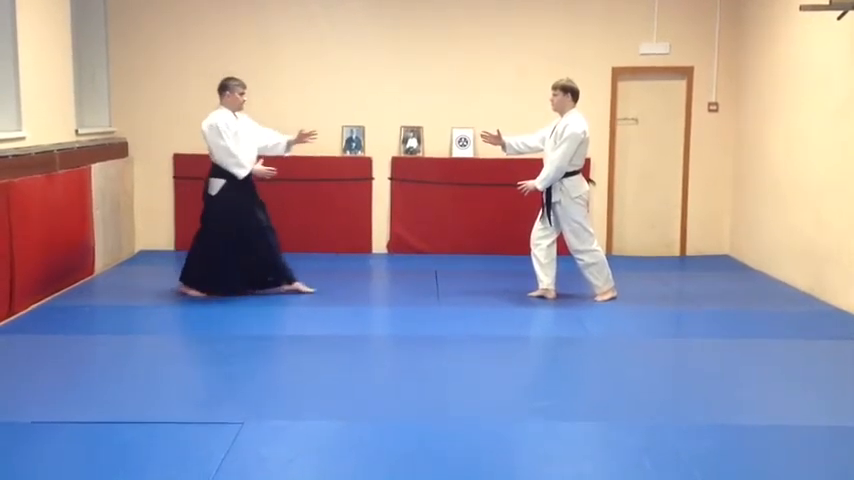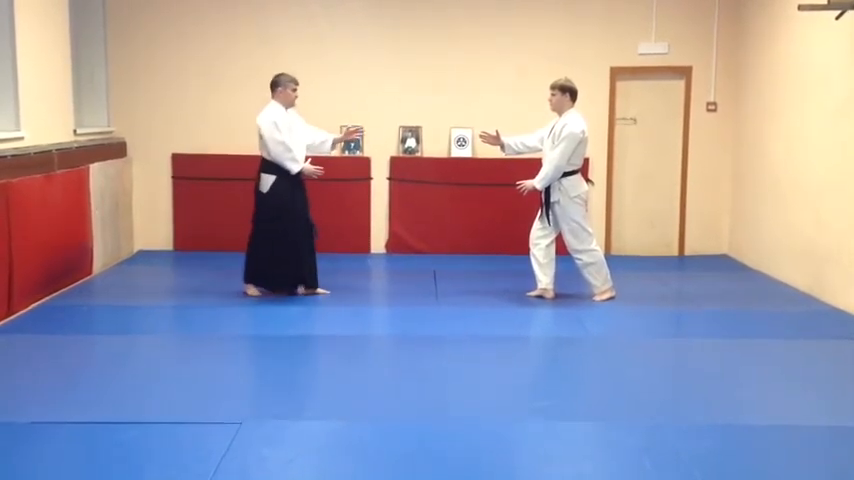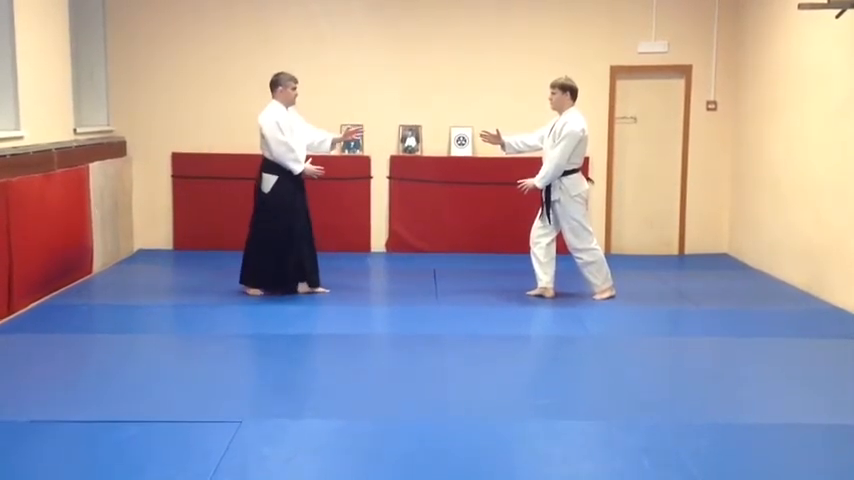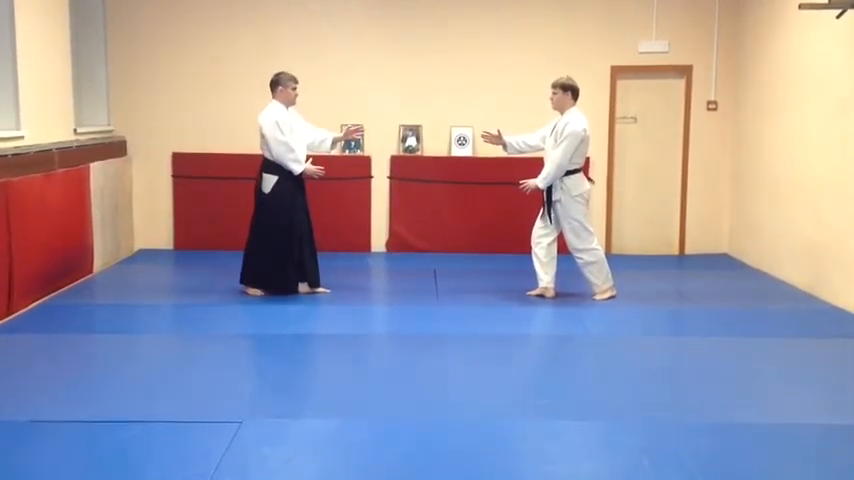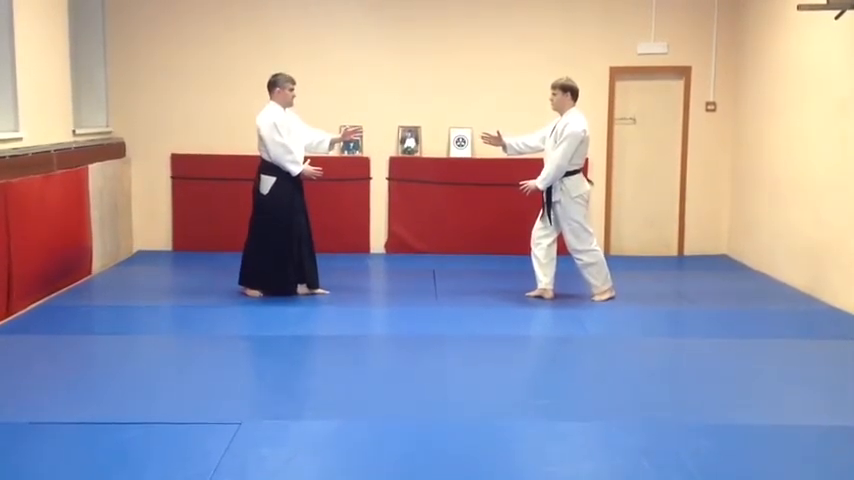
dt=0.5s
person 1, frame 1
left shoulder: (575, 126)
right shoulder: (560, 124)
left elbow: (559, 162)
right elbow: (535, 141)
left wrist: (538, 184)
right wrist: (504, 142)
left hip: (569, 191)
right hip: (556, 191)
left knee: (582, 242)
right knee: (541, 237)
left ankle: (606, 288)
right ankle: (547, 287)
person 1, frame 2
left shoulder: (573, 126)
right shoulder: (559, 123)
left elbow: (558, 161)
right elbow: (534, 141)
left wrist: (536, 183)
right wrist: (503, 143)
left hip: (568, 191)
right hip: (556, 191)
left knee: (581, 242)
right knee: (541, 237)
left ankle: (604, 288)
right ankle: (546, 287)
person 1, frame 3
left shoulder: (573, 124)
right shoulder: (559, 122)
left elbow: (558, 160)
right elbow: (534, 140)
left wrist: (537, 182)
right wrist: (504, 142)
left hip: (568, 189)
right hip: (556, 189)
left knee: (581, 241)
right knee: (541, 235)
left ankle: (605, 287)
right ankle: (546, 286)
person 1, frame 4
left shoulder: (575, 124)
right shoulder: (560, 122)
left elbow: (560, 160)
right elbow: (536, 140)
left wrist: (539, 182)
right wrist: (505, 142)
left hip: (570, 189)
right hip: (558, 189)
left knee: (581, 241)
right knee: (542, 236)
left ankle: (605, 287)
right ankle: (546, 286)
person 1, frame 5
left shoulder: (575, 125)
right shoulder: (560, 123)
left elbow: (560, 161)
right elbow: (536, 141)
left wrist: (539, 183)
right wrist: (505, 143)
left hip: (570, 190)
right hip: (558, 190)
left knee: (581, 242)
right knee: (542, 236)
left ankle: (604, 288)
right ankle: (545, 287)
person 2, frame 1
left shoulder: (243, 120)
right shoulder: (215, 122)
left elbow: (263, 138)
right elbow: (226, 155)
left wrist: (292, 141)
right wrist: (251, 170)
left hip: (242, 185)
right hip: (224, 186)
left knee: (261, 230)
right knee: (213, 236)
left ankle: (284, 280)
right ankle: (191, 283)
person 2, frame 2
left shoulder: (291, 115)
right shoulder: (269, 116)
left elbow: (309, 136)
right elbow: (279, 149)
left wrist: (339, 138)
right wrist: (301, 168)
left hip: (290, 180)
right hip: (274, 181)
left knee: (300, 231)
right knee: (267, 232)
left ankle: (303, 283)
right ankle: (253, 282)
person 2, frame 3
left shoulder: (291, 115)
right shoulder: (270, 116)
left elbow: (309, 136)
right elbow: (281, 149)
left wrist: (339, 138)
right wrist: (302, 168)
left hip: (290, 179)
right hip: (275, 180)
left knee: (299, 230)
right knee: (267, 232)
left ankle: (303, 281)
right ankle: (253, 282)
person 2, frame 4
left shoulder: (291, 115)
right shoulder: (270, 116)
left elbow: (310, 135)
right elbow: (281, 149)
left wrist: (340, 137)
right wrist: (302, 168)
left hip: (290, 180)
right hip: (275, 181)
left knee: (299, 230)
right knee: (267, 231)
left ankle: (304, 281)
right ankle: (253, 282)
person 2, frame 5
left shoulder: (289, 116)
right shoulder: (268, 117)
left elbow: (307, 136)
right elbow: (278, 150)
left wrist: (338, 138)
right wrist: (300, 169)
left hip: (288, 180)
right hip: (273, 181)
left knee: (297, 231)
right knee: (265, 233)
left ankle: (303, 282)
right ankle: (251, 283)
